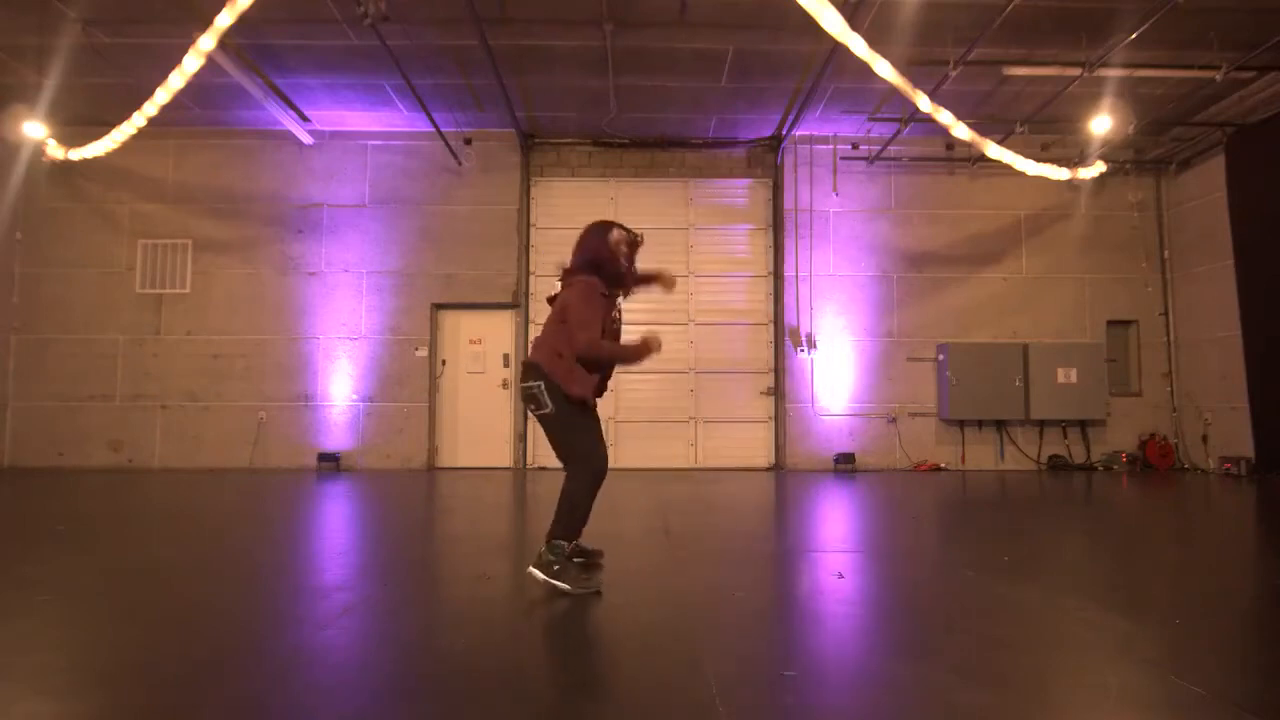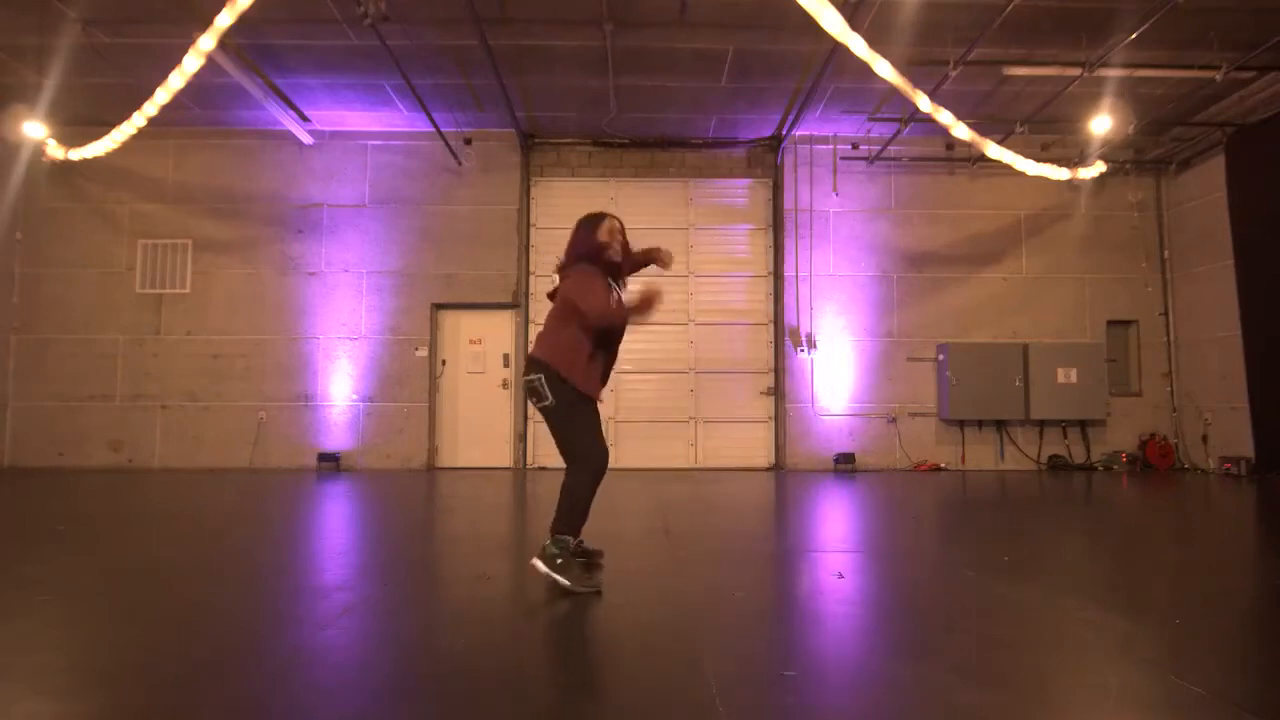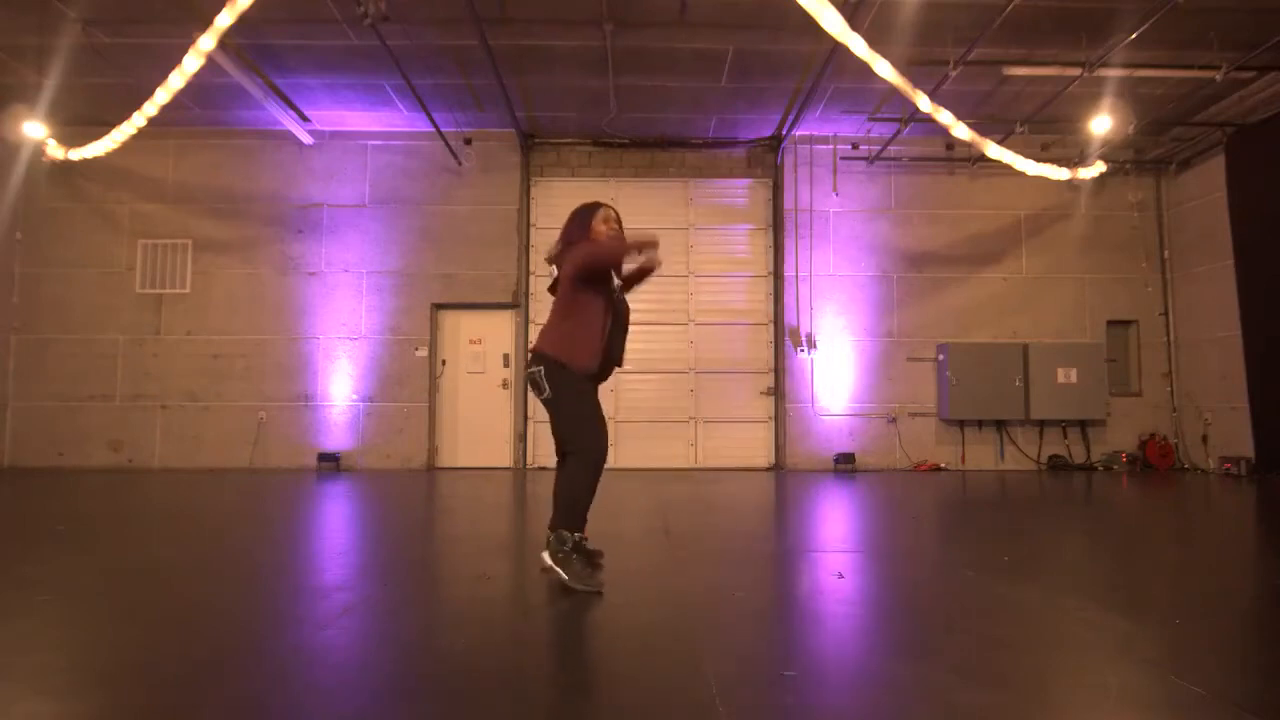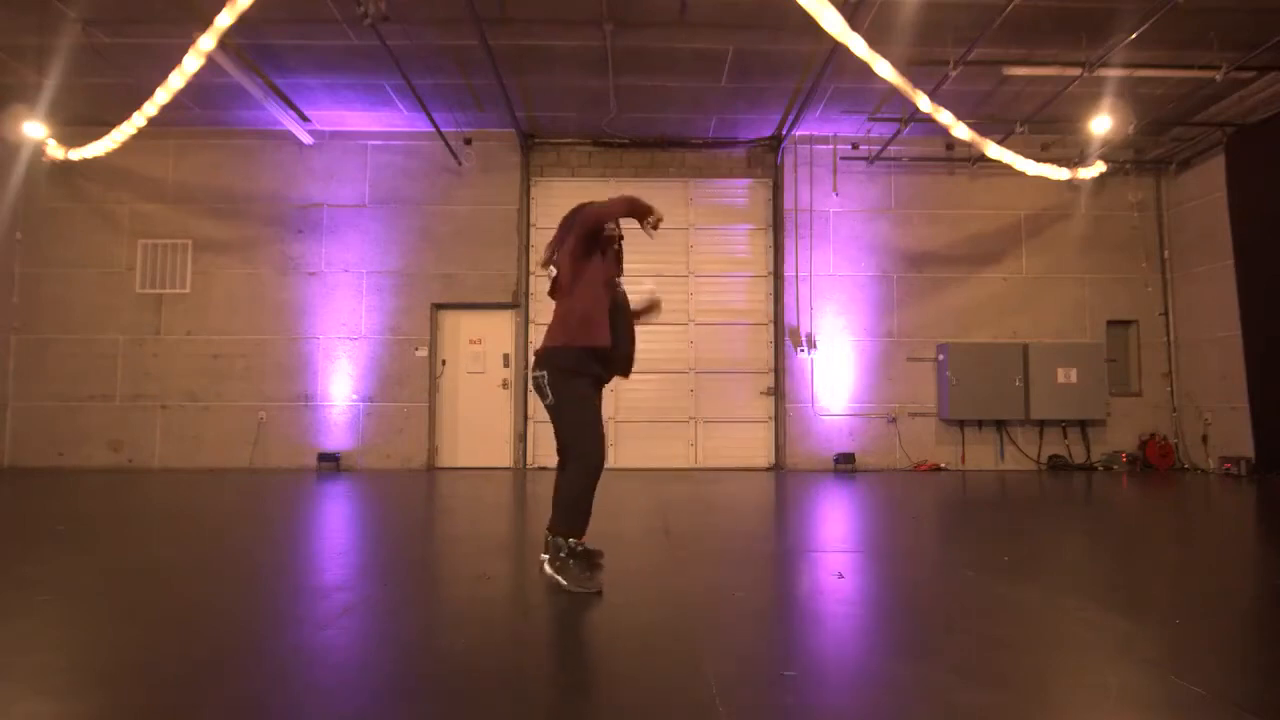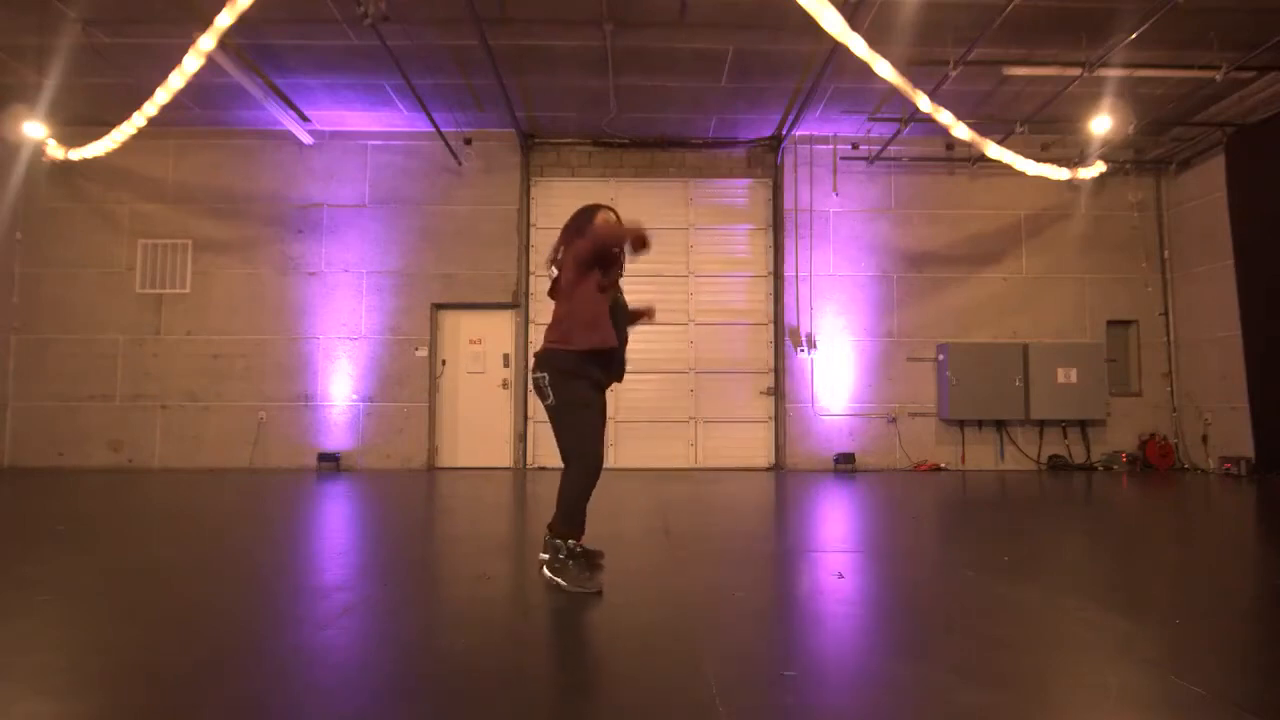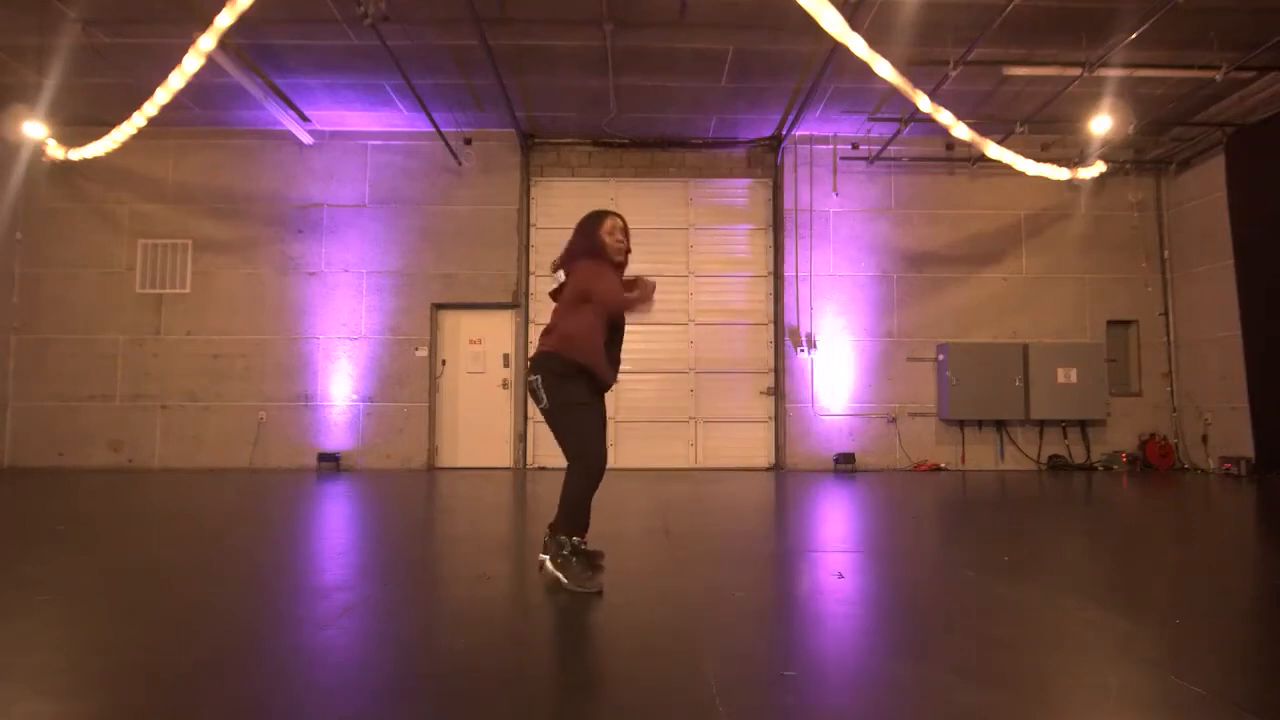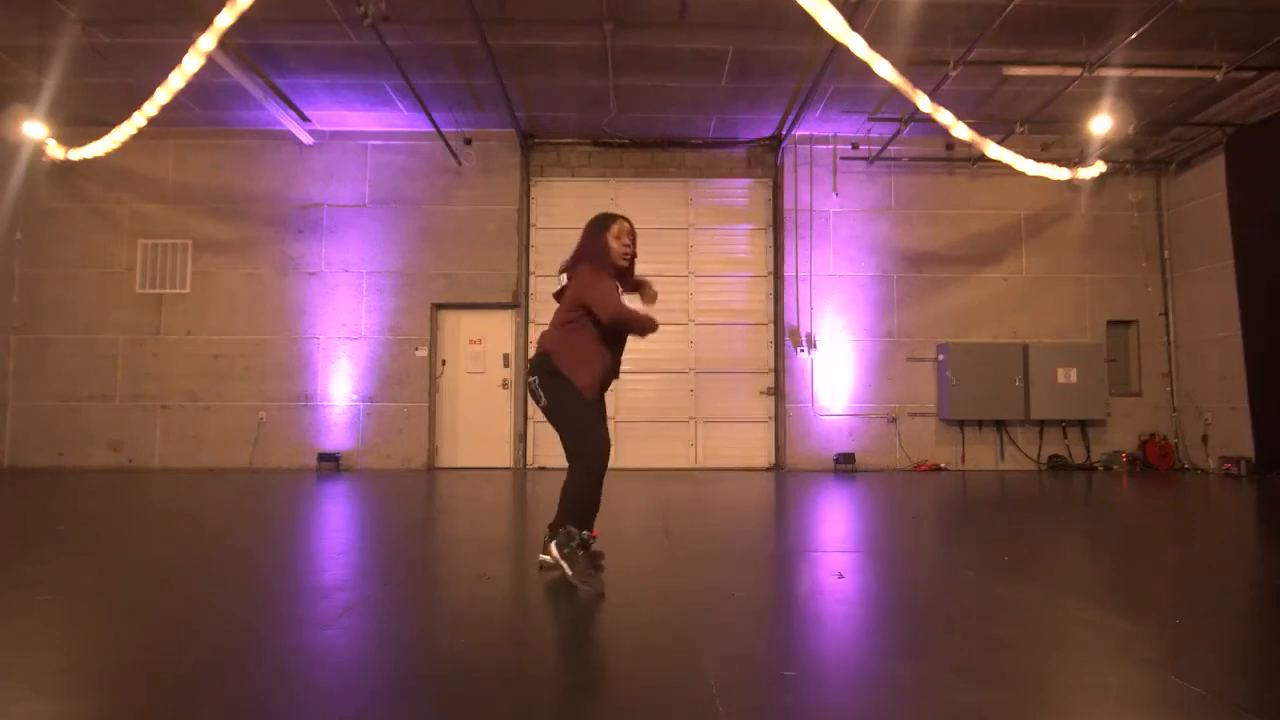
dt=0.1s
person 1, frame 1
left shoulder: (602, 285)
right shoulder: (585, 288)
left elbow: (624, 279)
right elbow: (589, 346)
left wrist: (654, 276)
right wrist: (637, 350)
left hip: (567, 386)
right hip: (550, 384)
left knee: (590, 465)
right knee: (590, 464)
left ankle: (564, 544)
right ankle: (553, 557)
person 1, frame 2
left shoulder: (604, 277)
right shoulder: (584, 275)
right elbow: (602, 316)
left wrist: (649, 257)
right wrist: (641, 306)
left hip: (572, 380)
right hip: (555, 377)
left knee: (586, 461)
right knee: (591, 459)
left ankle: (565, 544)
right ankle: (556, 553)
person 1, frame 3
left shoulder: (603, 270)
right shoulder: (580, 260)
left elbow: (613, 276)
right elbow: (602, 251)
left wrist: (643, 268)
right wrist: (641, 244)
left hip: (577, 373)
right hip: (557, 370)
left knee: (579, 454)
right knee: (589, 451)
left ankle: (565, 539)
right ankle: (562, 545)
person 1, frame 4
left shoulder: (600, 270)
right shoulder: (580, 253)
right elbow: (593, 214)
left wrist: (641, 312)
right wrist: (642, 209)
left hip: (584, 372)
right hip: (563, 371)
left knee: (579, 459)
right knee: (587, 457)
left ankle: (562, 542)
right ankle: (561, 554)
person 1, frame 5
left shoulder: (601, 276)
right shoulder: (581, 262)
right elbow: (603, 237)
left wrist: (636, 315)
right wrist: (636, 236)
left hip: (586, 376)
right hip: (564, 373)
left knee: (583, 462)
right knee: (586, 460)
left ankle: (559, 542)
right ankle: (561, 555)
person 1, frame 6
left shoulder: (602, 275)
right shoulder: (590, 269)
left elbow: (617, 292)
right elbow: (618, 302)
left wrist: (635, 285)
right wrist: (639, 294)
left hip: (584, 380)
right hip: (559, 377)
left knee: (587, 462)
right knee: (590, 458)
left ankle: (559, 542)
right ankle: (564, 551)
person 1, frame 7
left shoulder: (608, 280)
right shoulder: (591, 275)
right elbow: (614, 315)
left wrist: (640, 285)
right wrist: (647, 322)
left hip: (584, 382)
right hip: (558, 378)
left knee: (589, 460)
right knee: (592, 454)
left ankle: (558, 541)
right ankle: (573, 541)
